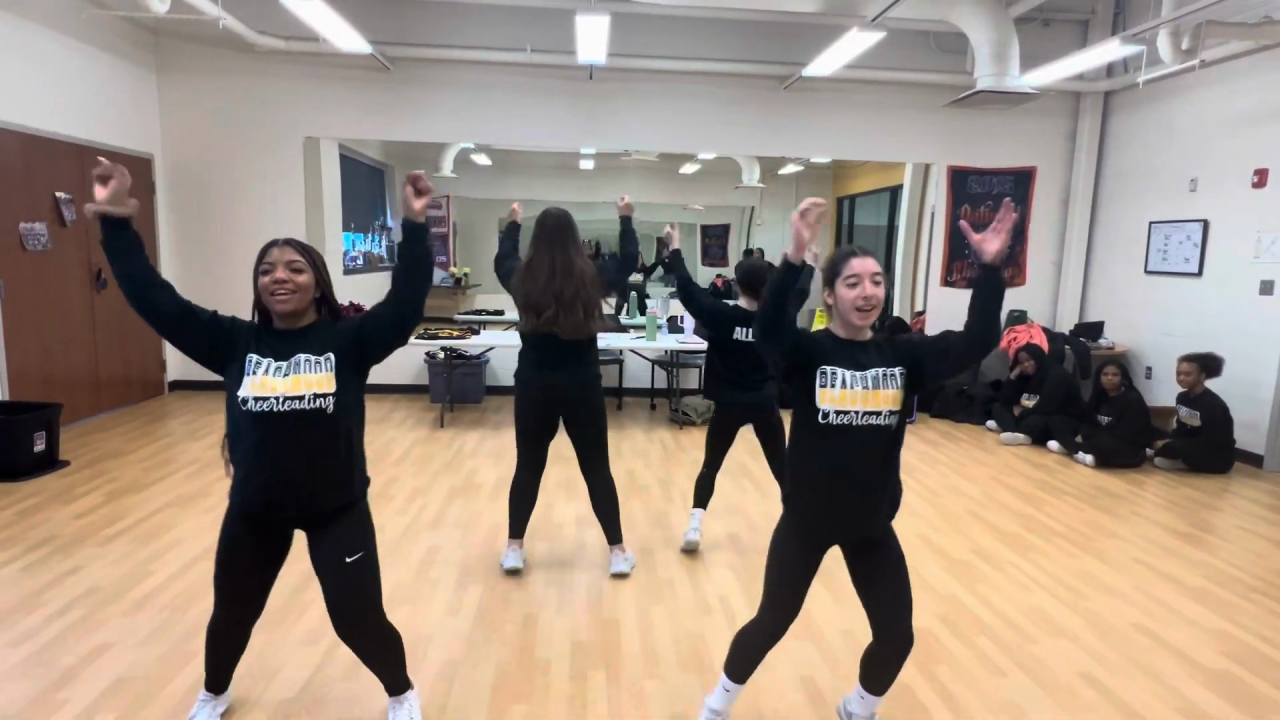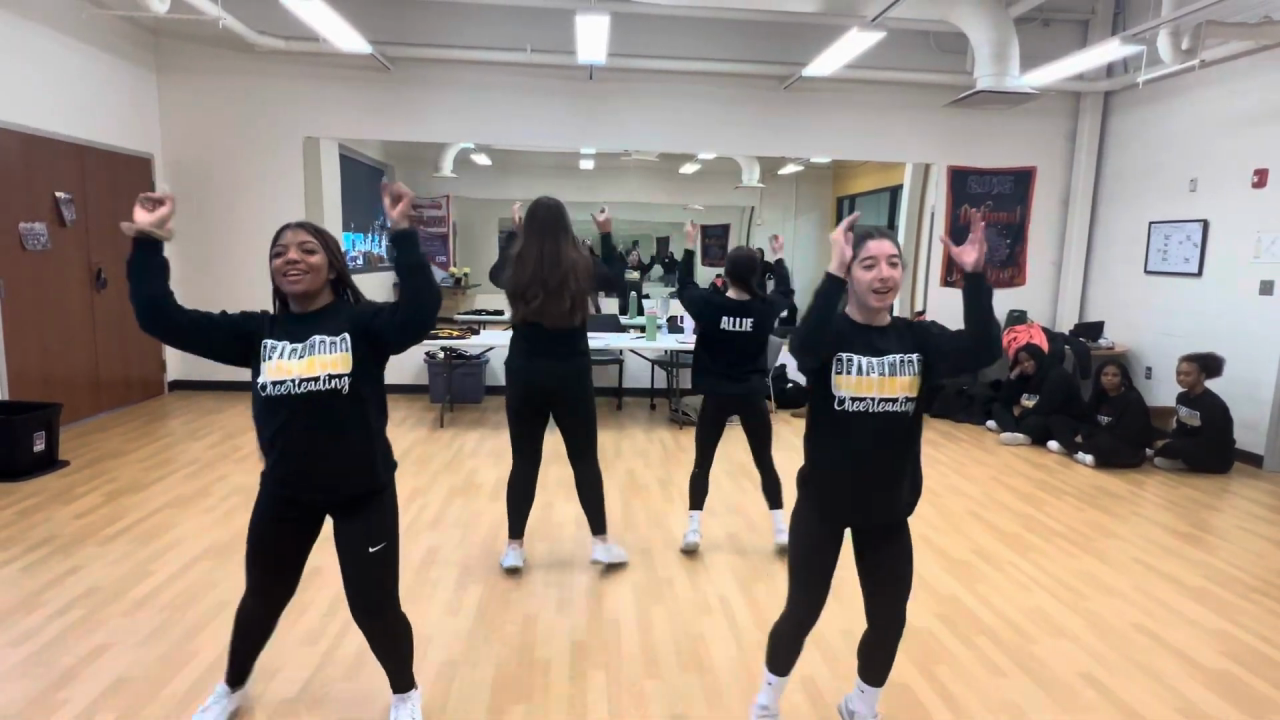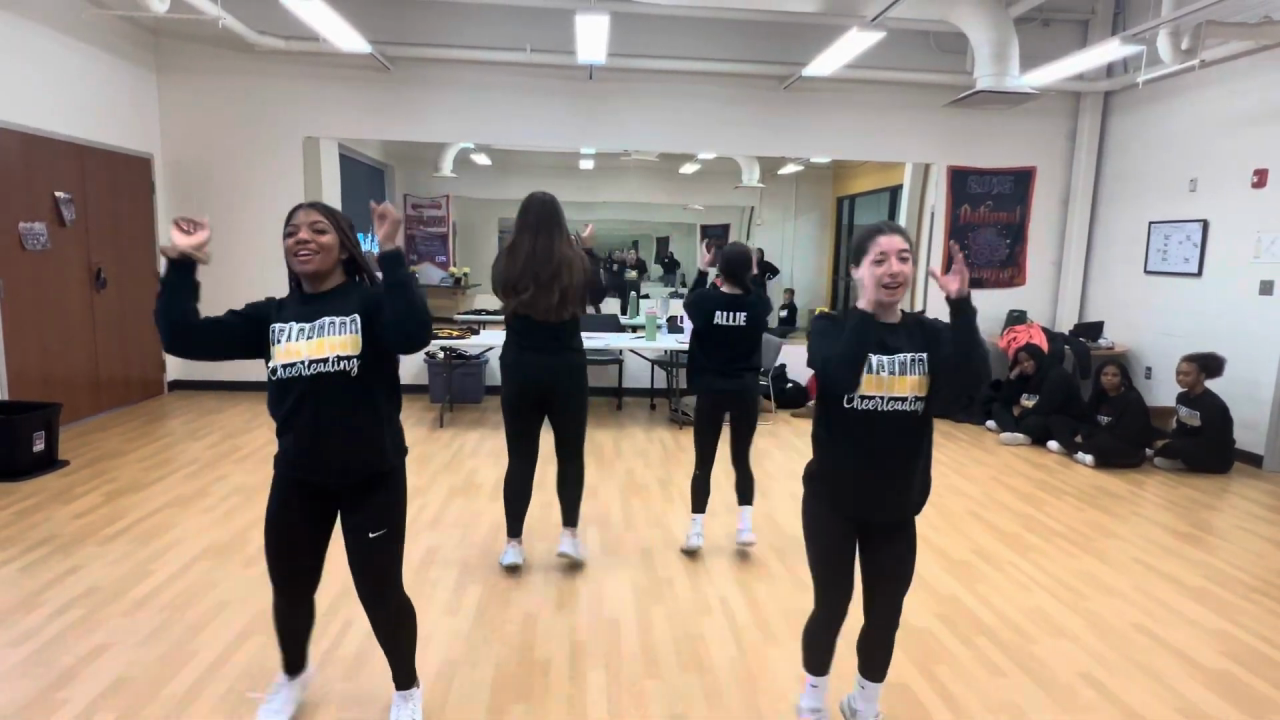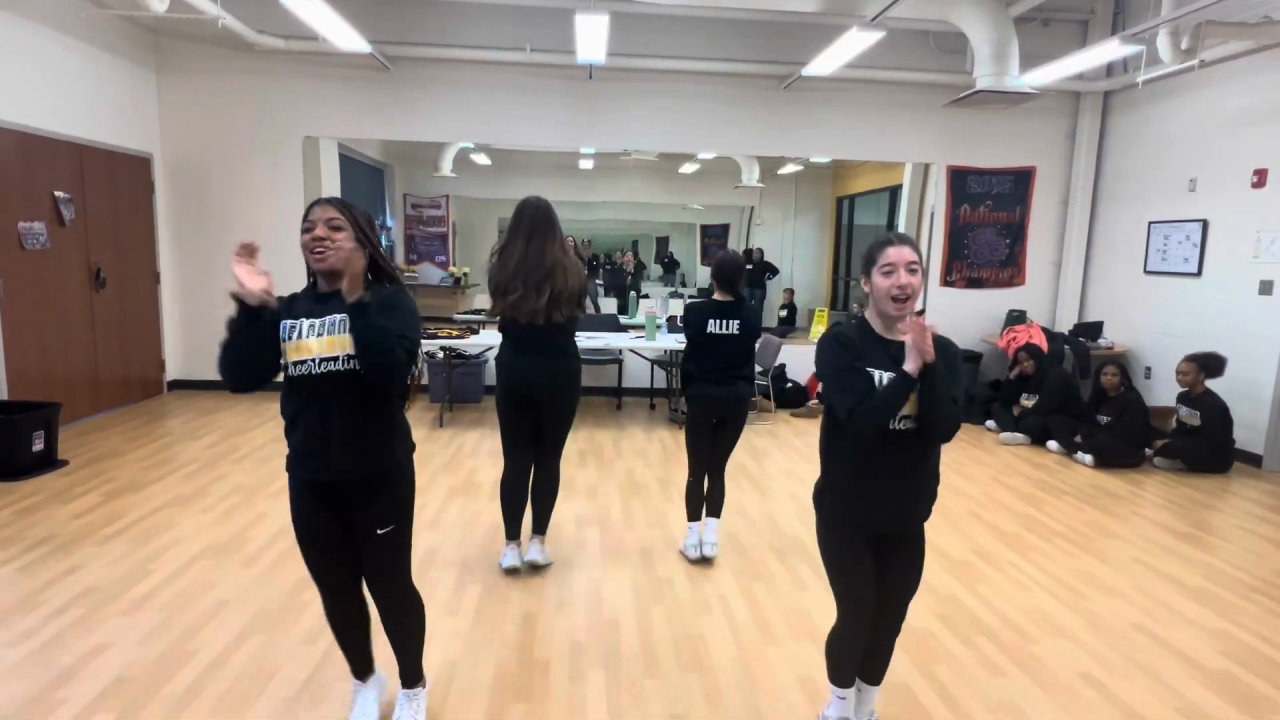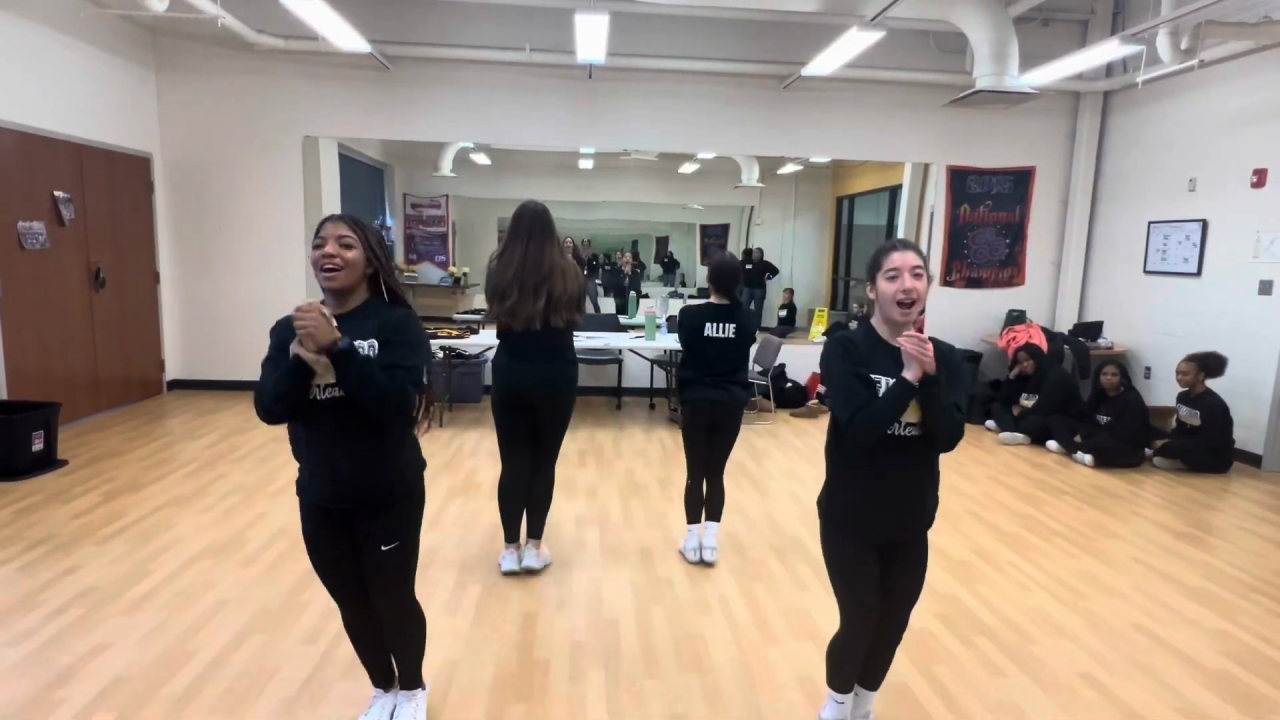
dt=0.1s
person 1, frame 1
left shoulder: (348, 342)
right shoulder: (235, 342)
left elbow: (406, 302)
right elbow: (154, 299)
left wrist: (415, 226)
right wrist: (116, 222)
left hip: (338, 510)
right hip: (256, 510)
left knee: (360, 621)
right knee: (232, 613)
person 1, frame 2
left shoulder: (362, 320)
right shoulder: (253, 330)
left elbow: (420, 317)
right elbow: (164, 323)
left wrist: (402, 236)
right wrist: (146, 245)
left hip: (364, 490)
right hip: (286, 491)
left knee: (375, 608)
right knee: (262, 599)
person 1, frame 3
left shoulder: (373, 304)
right shoulder: (269, 316)
left elbow: (415, 333)
right elbow: (183, 338)
left wrist: (392, 255)
right wrist: (180, 264)
left hip: (373, 478)
right hip: (298, 479)
left knee: (382, 592)
right knee: (290, 589)
right ankle: (291, 678)
person 1, frame 4
left shoulder: (387, 301)
right shoulder: (283, 311)
left elbow: (396, 364)
right elbow: (238, 376)
left wrist: (358, 298)
right wrist: (248, 306)
left hip: (378, 475)
right hip: (310, 476)
left knee: (389, 584)
right knee: (336, 587)
person 1, frame 5
left shoulder: (396, 324)
right shoulder: (291, 330)
left elbow: (395, 400)
right elbow: (271, 409)
left wrist: (336, 346)
right wrist: (300, 354)
left hip: (389, 493)
right hip: (321, 495)
left knee: (395, 597)
right knee: (353, 601)
person 2, frame 1
left shoulder: (903, 356)
right shoulder: (805, 351)
left elbow: (976, 343)
right elbow: (771, 327)
left wrist: (989, 268)
right wrist: (795, 256)
left hip: (871, 522)
right hip: (806, 517)
left knee: (897, 635)
right knee: (771, 624)
person 2, frame 2
left shoulder: (920, 338)
right shoulder: (825, 326)
left elbow: (983, 353)
right elbow: (806, 350)
left wrist: (974, 277)
right wrist: (835, 275)
left hip: (889, 507)
right hip: (823, 502)
left knee: (889, 619)
right knee: (803, 612)
person 2, frame 3
left shoulder: (930, 334)
right shoulder: (834, 327)
left elbow: (970, 379)
right elbow: (836, 369)
left wrist: (960, 304)
right wrist: (863, 298)
left hip: (896, 505)
right hip: (832, 500)
left knee: (884, 615)
right knee: (831, 609)
person 2, frame 4
left shoulder: (941, 350)
right shoulder: (840, 344)
left elbow: (945, 428)
right elbow: (860, 421)
left wrist: (928, 368)
right wrist: (907, 370)
left hip: (906, 514)
right hip: (844, 510)
left knee: (888, 622)
right knee: (856, 619)
person 2, frame 5
left shoulder: (944, 357)
right shoulder: (845, 348)
left elbow: (948, 438)
right elbow: (860, 427)
left wrist: (929, 378)
right wrist: (907, 378)
left hip: (910, 520)
right hip: (849, 517)
left knee: (890, 629)
right knee: (858, 626)
person 3, frame 1
left shoulder: (523, 279)
right shoulder: (591, 278)
left elbow: (502, 260)
right elbow: (628, 262)
left wrist: (512, 225)
right wrist: (626, 219)
left hip: (535, 386)
right hip: (582, 385)
left knee: (528, 467)
right knee: (597, 469)
left ankle: (513, 548)
right ankle: (617, 551)
person 3, frame 2
left shoulder: (515, 268)
right shoulder: (582, 266)
left elbow: (495, 274)
right elbow: (610, 277)
left wrist: (515, 232)
right wrist: (606, 235)
left hip: (524, 375)
right hip: (571, 374)
left knee: (524, 461)
right knee: (584, 458)
left ankle: (514, 546)
right ankle: (601, 541)
person 3, frame 3
left shoulder: (509, 264)
right shoulder: (576, 263)
right elbow: (596, 296)
left hip: (520, 370)
right hip: (566, 370)
left knee: (520, 458)
right knee: (571, 456)
left ankle: (513, 544)
right ankle: (569, 535)
person 3, frame 4
left shoulder: (501, 268)
right shoulder: (568, 269)
right elbow: (578, 312)
left hip: (514, 373)
right hip: (560, 373)
left knee: (516, 459)
right knee: (548, 459)
left ankle: (511, 546)
right ankle: (537, 541)
person 3, frame 5
left shoulder: (499, 273)
right shoulder: (567, 274)
right elbow: (576, 315)
left hip: (510, 378)
right hip: (555, 378)
left knee: (513, 463)
right knee: (544, 464)
left ankle: (510, 549)
right ankle: (534, 547)
person 4, frame 1
left shoulder: (721, 315)
left elbow: (688, 289)
left wrist: (675, 249)
left hip: (728, 404)
right hip: (764, 403)
left knee: (710, 466)
right knee: (780, 466)
left ankle: (694, 527)
person 4, frame 2
left shoulder: (707, 304)
right shoulder: (766, 308)
left elbow: (685, 286)
right elbow: (785, 291)
left wrist: (690, 249)
right wrist: (778, 259)
left hip: (715, 394)
right hip: (752, 394)
left knee: (703, 462)
right knee: (764, 461)
left ankle: (694, 528)
right ankle: (781, 529)
person 4, frame 3
left shoulder: (704, 301)
right shoulder: (758, 306)
left elbow: (690, 300)
left wrist: (701, 270)
right wrist: (753, 278)
left hip: (711, 392)
right hip: (746, 393)
left knee: (703, 464)
right knee: (741, 461)
left ankle: (696, 531)
right ankle: (745, 525)
person 4, frame 4
left shoulder: (695, 312)
right shoulder: (750, 316)
left hip: (701, 398)
right hip: (737, 400)
left knee: (697, 469)
right knee: (717, 469)
left ankle: (693, 537)
right ankle: (711, 536)
person 4, frame 5
left shoulder: (690, 315)
right shoulder: (746, 320)
left hip: (696, 402)
right hip: (731, 404)
left knee: (695, 473)
right knee: (715, 473)
left ankle: (693, 540)
right ankle: (710, 540)
